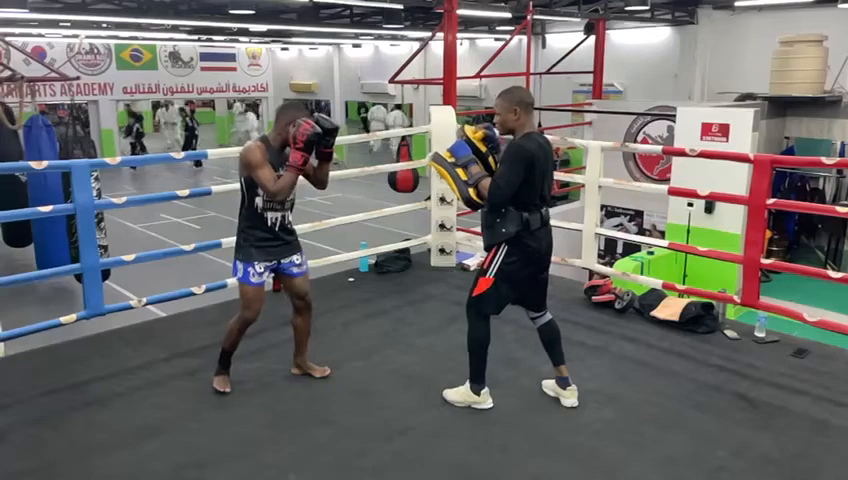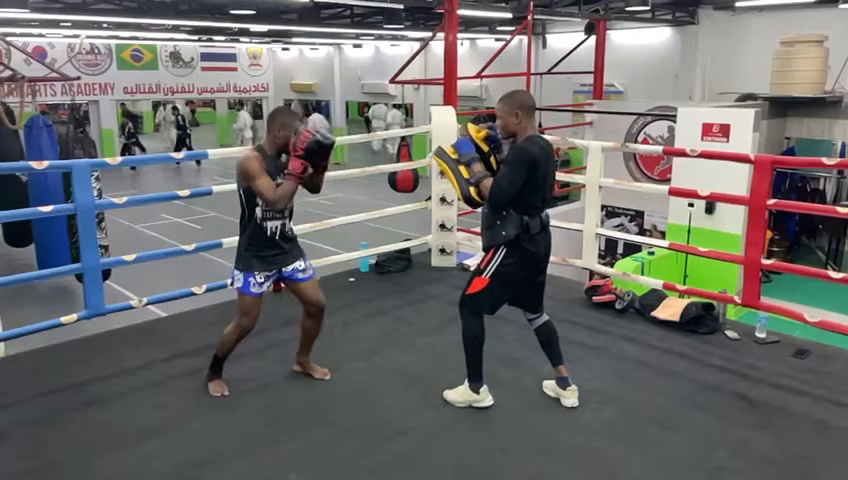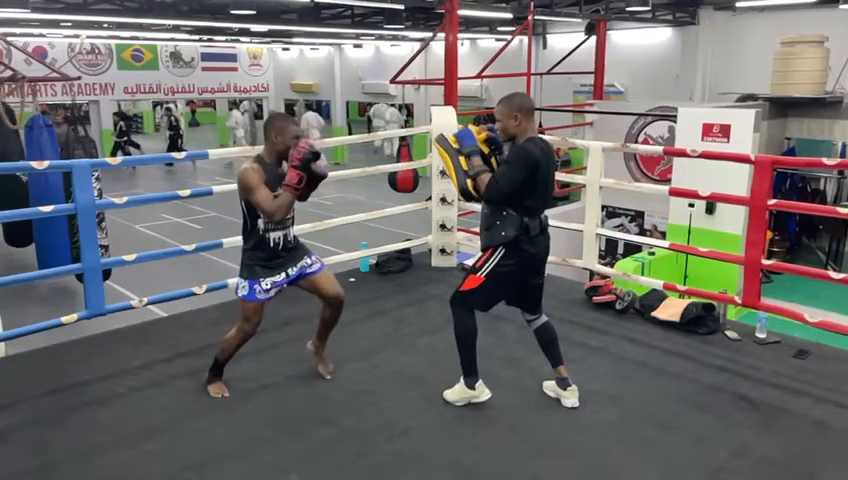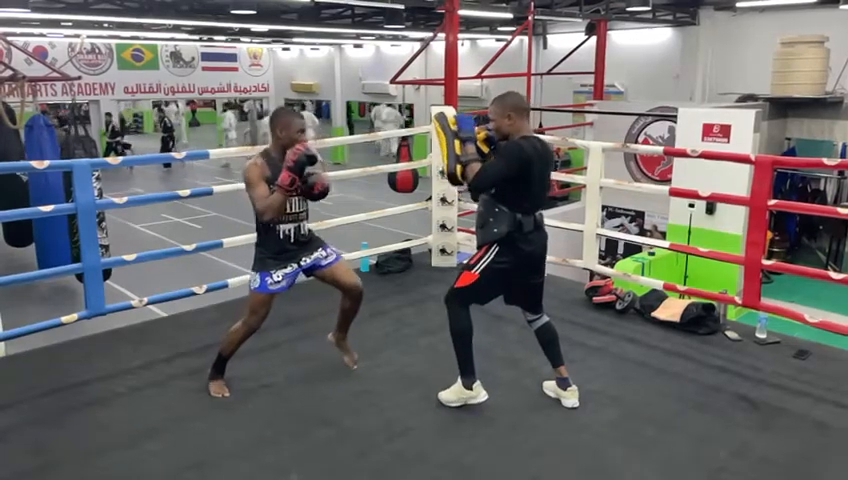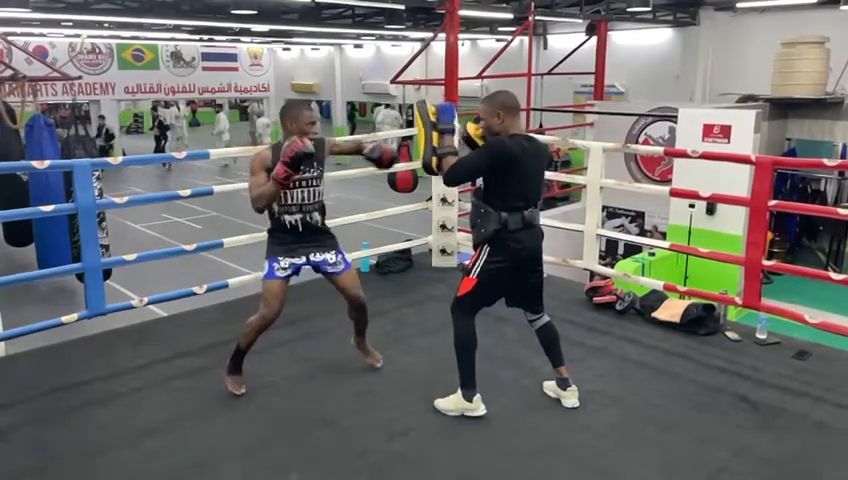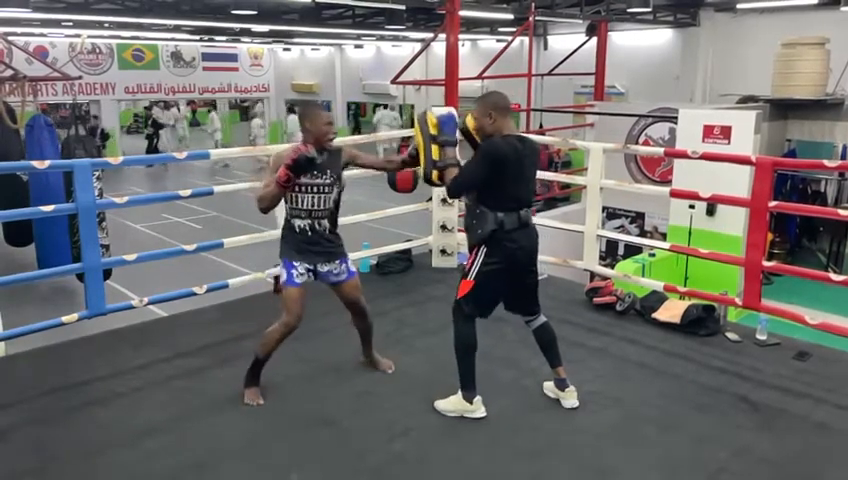
dt=0.7s
person 1, frame 1
left shoulder: (519, 149)
right shoulder: (541, 144)
left elbow: (496, 195)
left wrist: (469, 162)
left hip: (515, 243)
right hip: (537, 238)
left knee: (477, 308)
right knee: (537, 309)
left ankle: (477, 390)
right ankle: (564, 383)
person 1, frame 2
left shoulder: (523, 152)
right shoulder: (542, 147)
left elbow: (496, 196)
left wrist: (472, 160)
left hip: (514, 245)
right hip: (535, 241)
left knee: (470, 306)
right knee: (534, 311)
left ankle: (476, 389)
right ankle: (564, 384)
person 1, frame 3
left shoulder: (523, 153)
right shoulder: (542, 149)
left elbow: (492, 193)
left wrist: (472, 154)
right wrist: (498, 150)
left hip: (513, 246)
right hip: (533, 242)
left knee: (461, 303)
right knee: (532, 312)
left ankle: (471, 385)
right ankle: (564, 384)
person 1, frame 4
left shoulder: (516, 150)
right shoulder: (541, 149)
left elbow: (478, 183)
left wrist: (468, 141)
right wrist: (494, 147)
left hip: (508, 244)
right hip: (532, 240)
left knee: (456, 300)
right knee: (533, 311)
left ankle: (468, 385)
right ankle: (565, 384)
person 1, frame 5
left shoulder: (499, 148)
right shoulder: (538, 149)
left elbow: (452, 176)
left wrist: (446, 133)
left hip: (502, 243)
right hip: (530, 238)
left knee: (462, 310)
right knee: (535, 311)
left ankle: (469, 397)
right ankle: (565, 384)
person 1, frame 6
left shoulder: (493, 150)
right shoulder: (530, 148)
left elbow: (455, 188)
left wrist: (447, 144)
left hip: (497, 244)
right hip: (525, 238)
left knee: (463, 313)
right knee: (531, 311)
left ankle: (469, 399)
right ankle: (563, 385)
person 2, frame 1
left shoulder: (292, 150)
right shoulder: (254, 151)
left elbow: (320, 183)
right elbow: (276, 192)
left wrist: (325, 149)
right wrist: (300, 154)
left hip: (286, 240)
right hip: (254, 245)
left knee: (303, 301)
right knee: (249, 313)
left ankle: (300, 361)
right ankle: (222, 368)
person 2, frame 2
left shoulder: (288, 157)
right shoulder: (251, 162)
left elbow: (314, 188)
right elbow: (276, 201)
left wrist: (320, 161)
right wrist: (299, 162)
left hip: (288, 248)
right hip: (255, 255)
left knee: (316, 305)
right knee: (246, 322)
left ankle: (303, 360)
right ankle: (214, 373)
person 2, frame 3
left shoulder: (285, 164)
right shoulder: (251, 172)
left elbow: (300, 197)
right elbow: (275, 213)
left wrist: (311, 179)
right wrist: (297, 173)
left hip: (293, 251)
right hip: (260, 262)
left knee: (336, 296)
right knee: (247, 327)
left ankle: (319, 346)
right ankle: (214, 375)
person 2, frame 4
left shoulder: (295, 157)
right shoulder: (257, 167)
left elbow: (311, 186)
right elbow: (266, 213)
left wrist: (316, 183)
right wrist: (291, 174)
left hip: (307, 243)
right hip: (273, 254)
left knee: (354, 287)
right knee: (252, 321)
left ankle: (340, 337)
right ankle: (216, 372)
person 2, frame 5
left shoulder: (321, 147)
right shoulder: (265, 158)
left elbow: (356, 146)
right elbow: (258, 203)
left wrist: (373, 150)
right wrist: (285, 168)
left hip: (321, 239)
right hip: (283, 244)
left knee: (357, 298)
right knee: (268, 314)
left ankle: (361, 342)
right ankle: (234, 366)
person 2, frame 6
left shoulder: (342, 156)
right shoulder: (284, 158)
left elbow: (384, 163)
right elbow: (264, 205)
left wrist: (410, 159)
right wrist: (289, 173)
left hip: (330, 247)
right hip: (296, 250)
left knee: (358, 304)
right knee: (290, 320)
left ankle: (369, 353)
right ankle: (251, 378)
